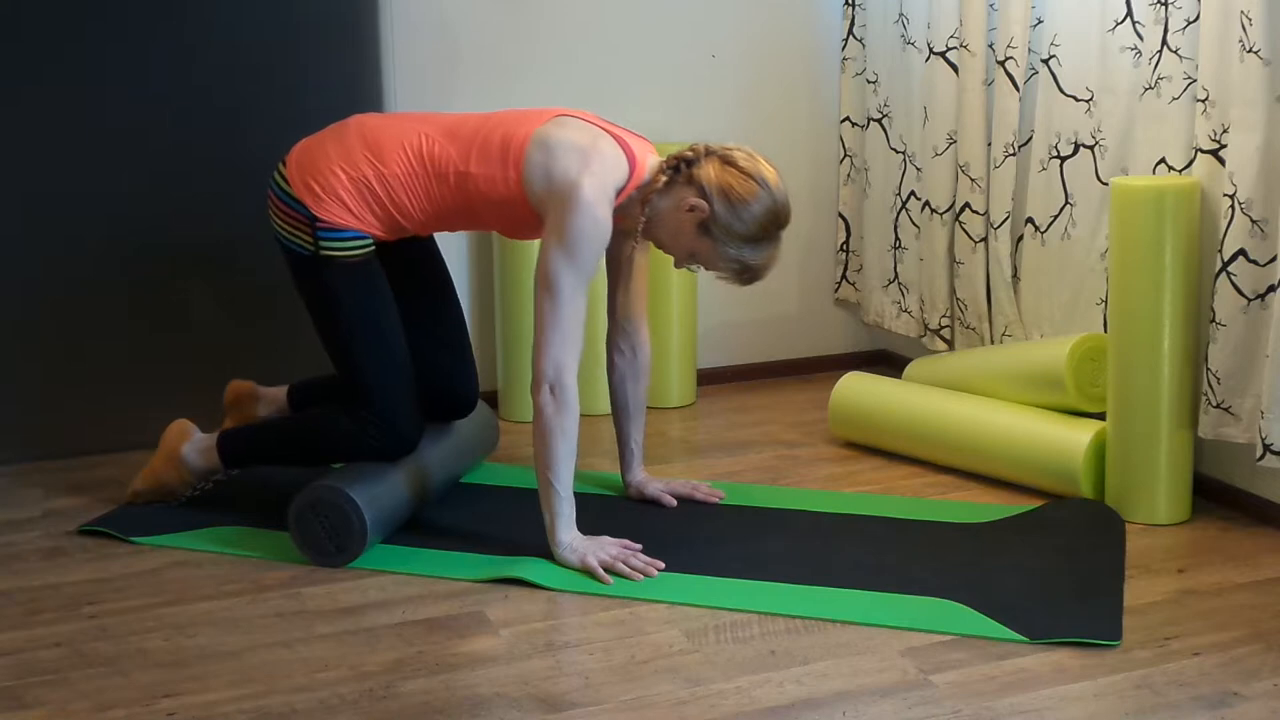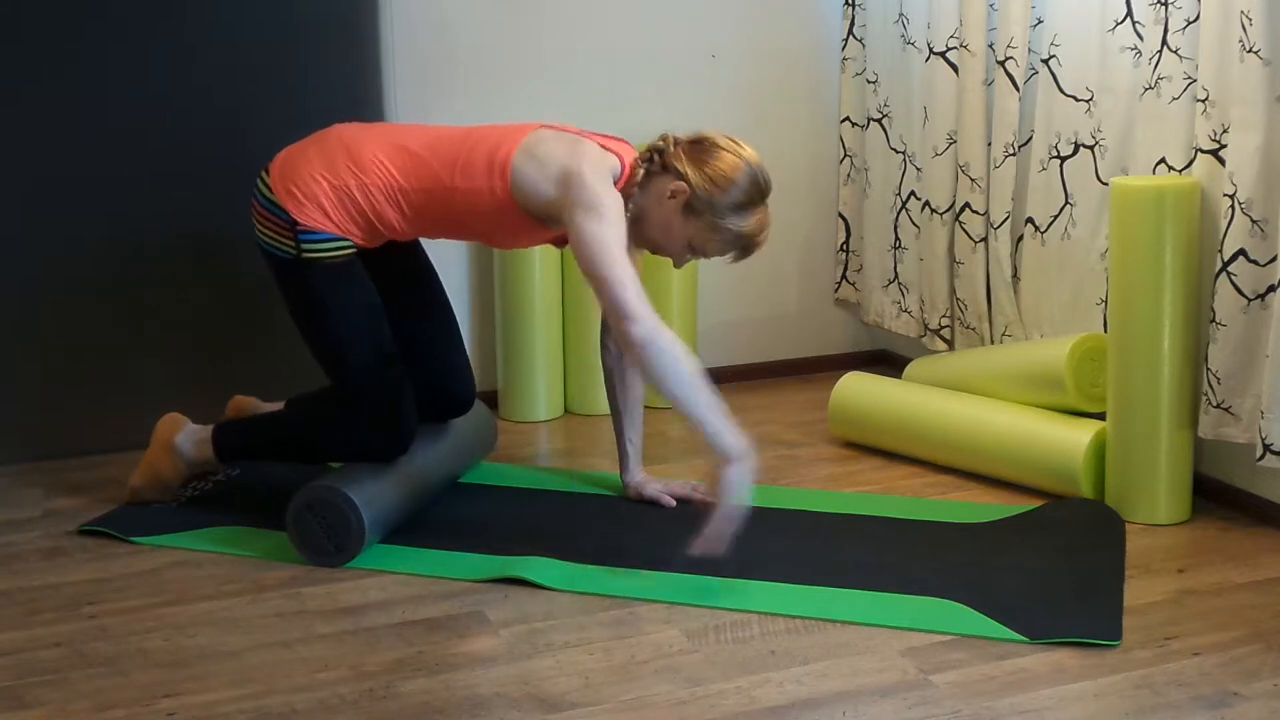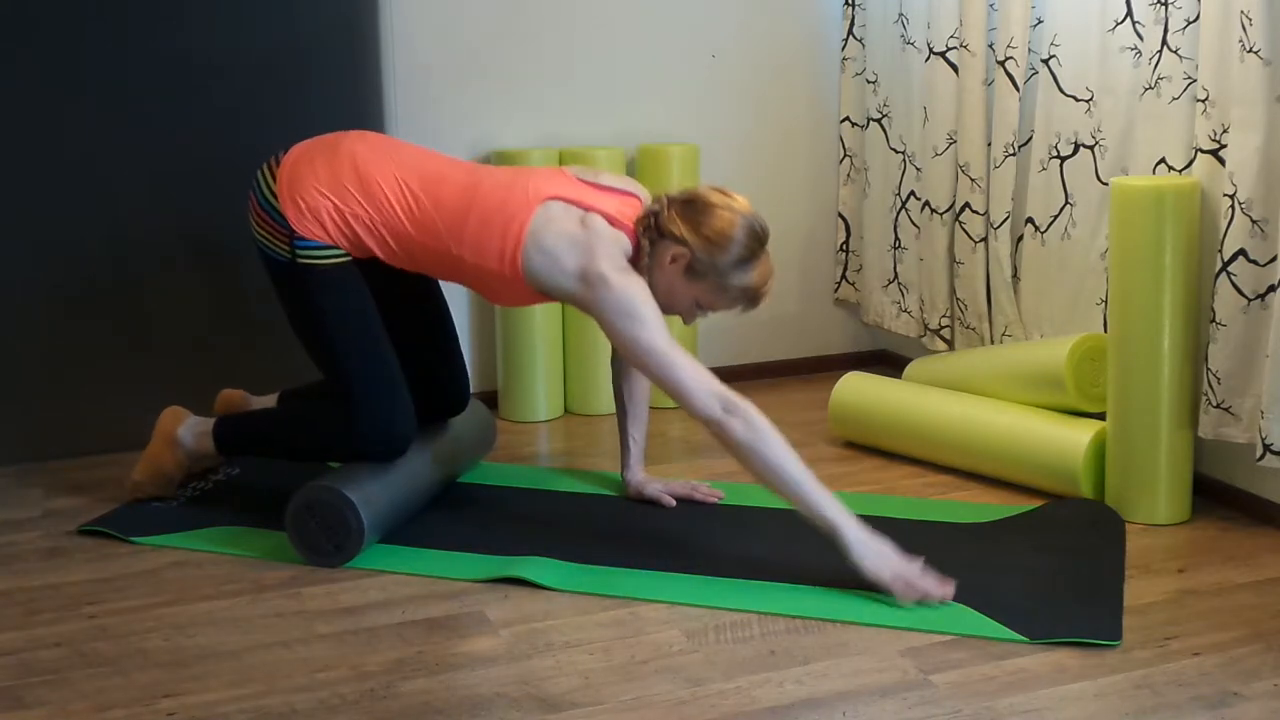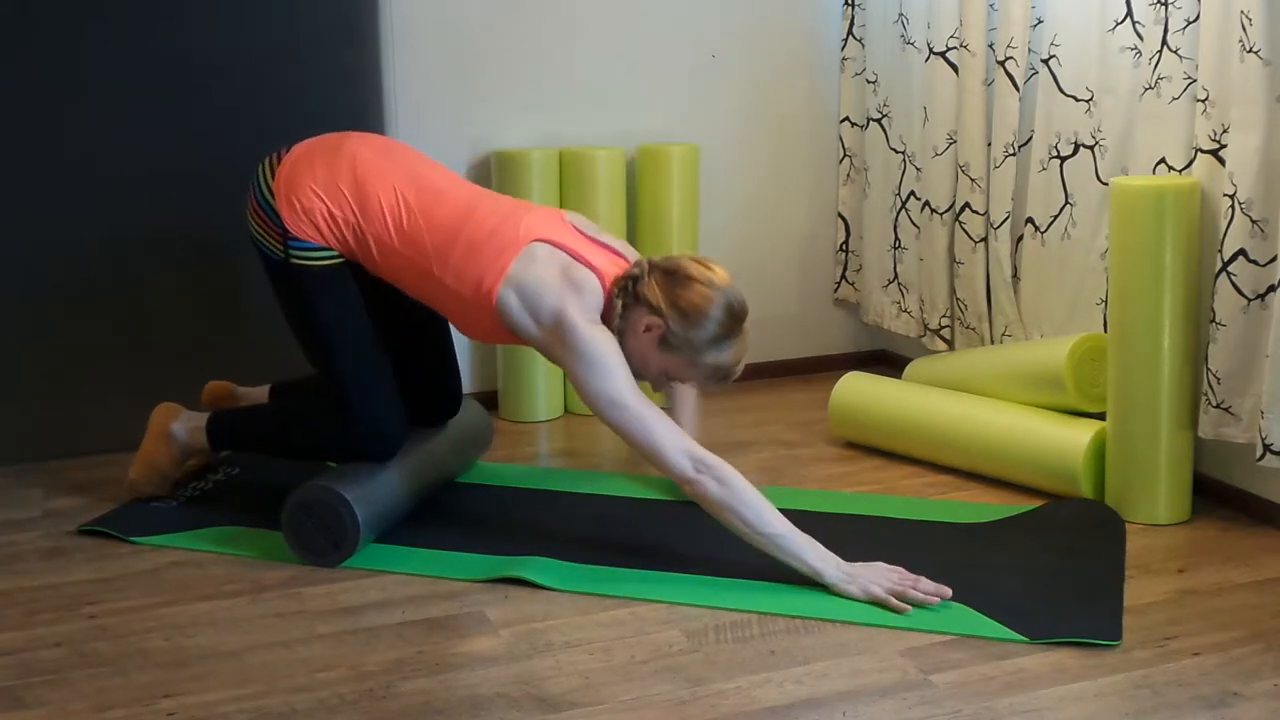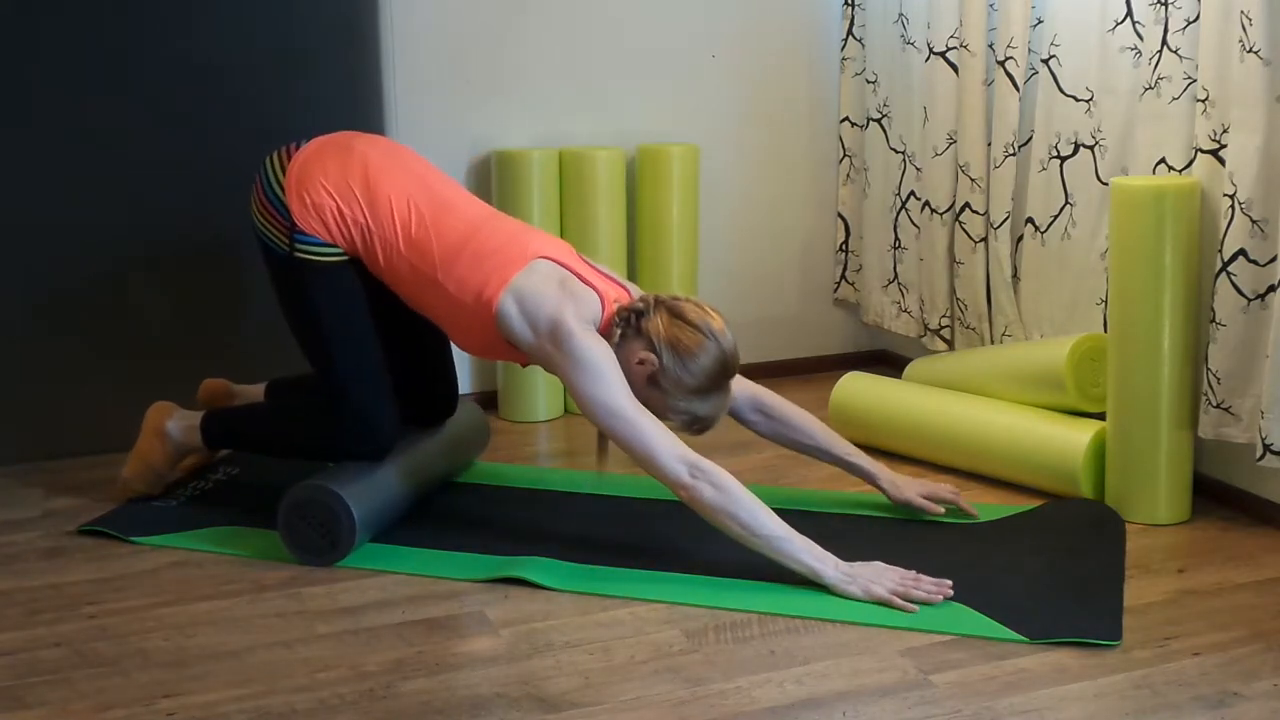
dt=0.5s
person 1, frame 1
left shoulder: (646, 184)
right shoulder: (591, 193)
left elbow: (628, 338)
right elbow: (554, 379)
left wrist: (635, 472)
right wrist: (564, 535)
left hip: (376, 192)
right hip: (328, 194)
left knee: (450, 398)
right knee: (389, 428)
left ankle: (267, 403)
right ankle: (197, 454)
person 1, frame 2
left shoulder: (626, 186)
right shoulder: (587, 192)
left elbow: (622, 328)
right elbow: (639, 330)
left wrist: (636, 469)
right wrist: (733, 453)
left hip: (364, 209)
right hip: (316, 204)
left knee: (449, 400)
right knee: (375, 435)
left ankle: (264, 418)
right ankle: (193, 445)
person 1, frame 3
left shoulder: (634, 208)
right shoulder: (603, 268)
left elbow: (629, 350)
right elbow: (724, 411)
left wrist: (635, 471)
right wrist: (853, 535)
left hip: (354, 177)
right hip: (306, 208)
left knee: (440, 403)
right knee: (381, 432)
left ankle: (253, 409)
right ankle: (195, 439)
person 1, frame 4
left shoulder: (632, 276)
right shoulder: (575, 319)
left elbow: (699, 350)
right elbow: (695, 471)
left wrist: (681, 417)
right wrist: (838, 571)
left hip: (359, 174)
right hip: (302, 200)
left knee: (433, 405)
right knee: (373, 429)
left ankle: (246, 400)
right ankle: (192, 427)
person 1, frame 5
left shoulder: (627, 309)
right shoulder: (573, 331)
left elbow: (752, 399)
right elbow: (691, 477)
left wrist: (883, 475)
right wrist: (841, 574)
left hip: (361, 177)
right hip: (310, 200)
left knee: (425, 406)
right knee: (365, 431)
left ankle: (241, 399)
right ankle: (188, 428)
